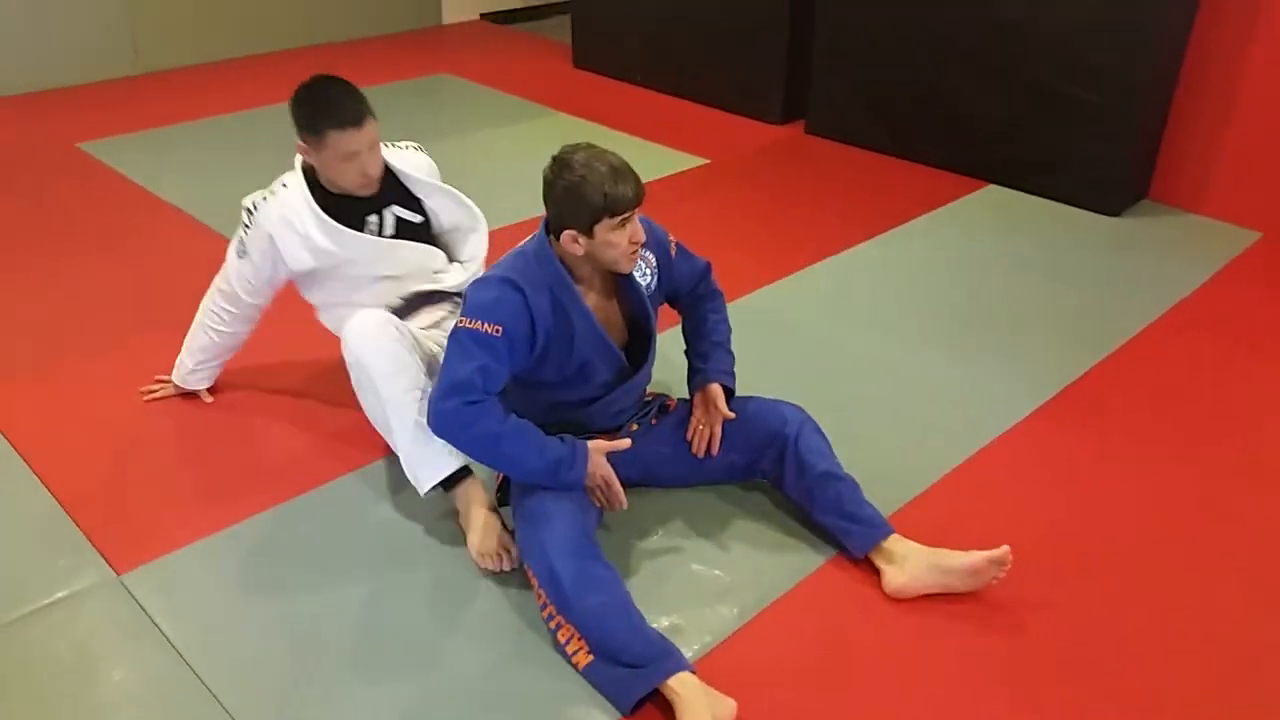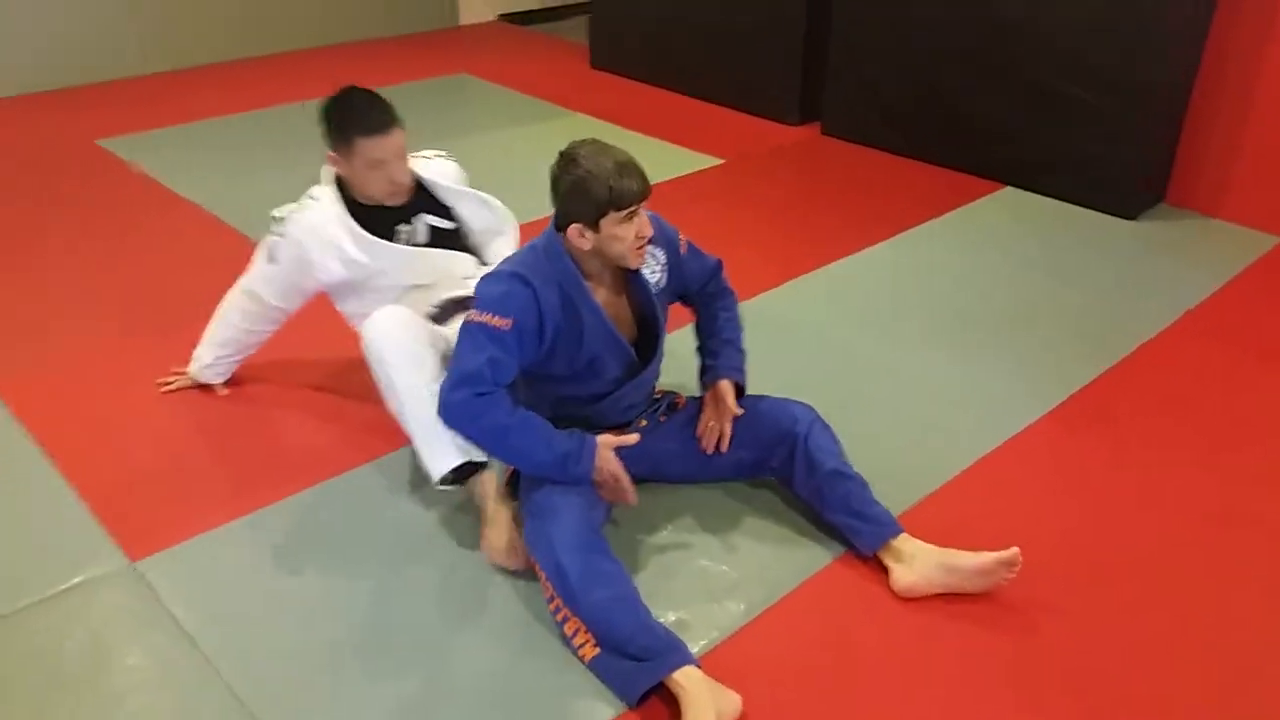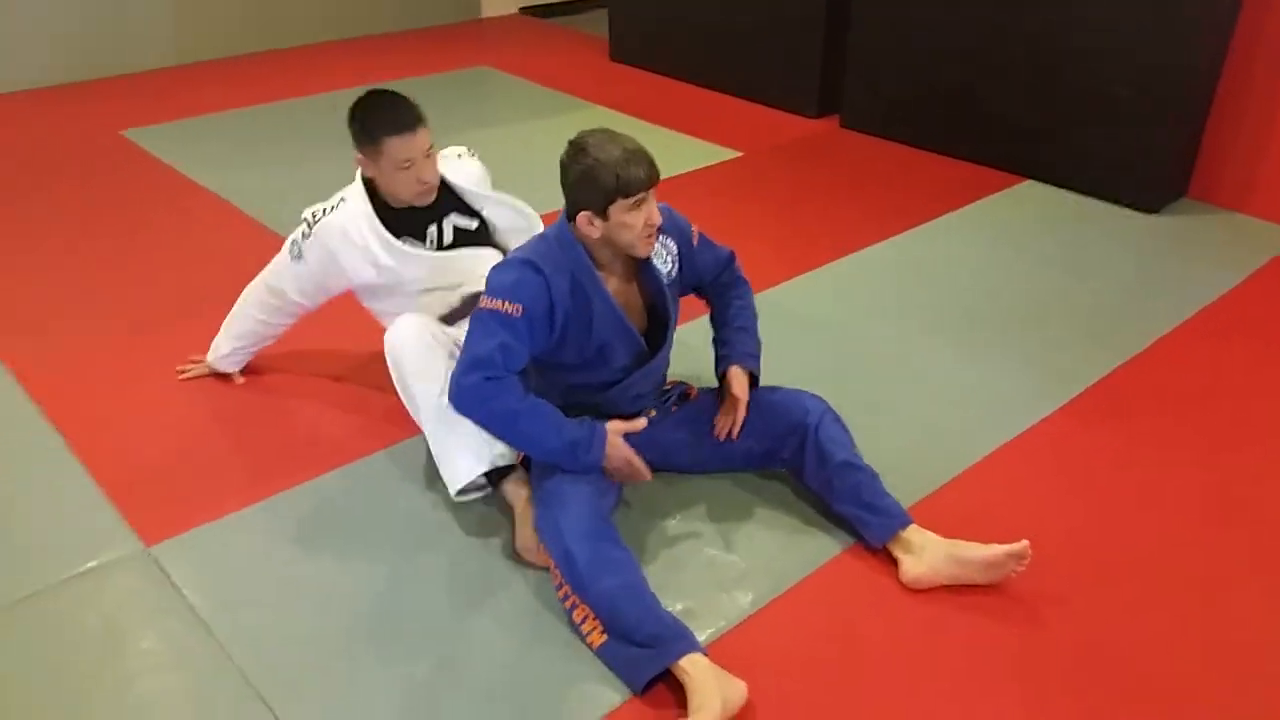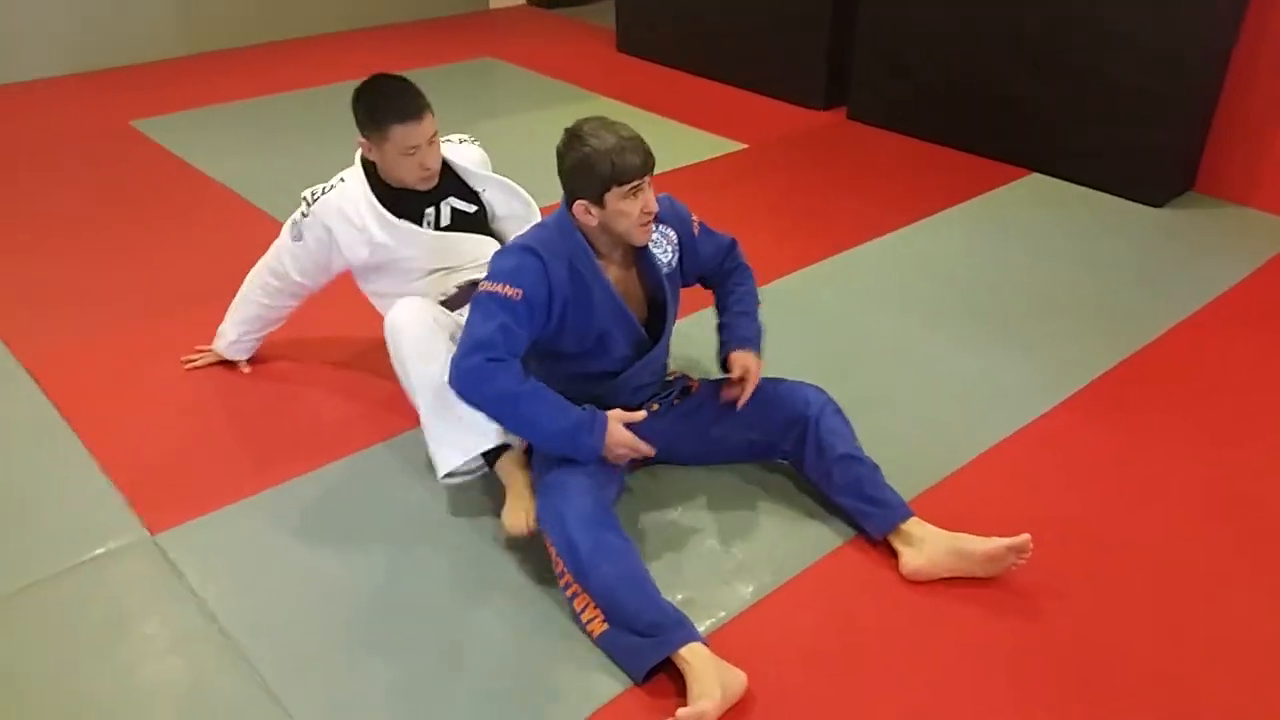
dt=0.1s
person 1, frame 1
left shoulder: (643, 247)
right shoulder: (509, 296)
left elbow: (701, 291)
right elbow: (456, 410)
left wrist: (713, 377)
right wrist: (568, 463)
left hip: (635, 425)
right hip: (558, 457)
left knee: (781, 426)
right knee: (556, 546)
left ankle: (895, 554)
person 1, frame 2
left shoulder: (653, 244)
right shoulder: (519, 290)
left elbow: (712, 290)
right elbow: (466, 401)
left wrist: (723, 375)
right wrist: (577, 458)
left hip: (644, 421)
right hip: (567, 453)
left knee: (790, 425)
right knee: (563, 538)
left ankle: (902, 553)
person 1, frame 3
left shoulder: (664, 233)
right shoulder: (531, 279)
left elbow: (725, 278)
right elbow: (476, 388)
left wrist: (739, 359)
right wrist: (588, 444)
left hip: (656, 410)
right hip: (577, 439)
left knee: (800, 415)
right knee: (572, 526)
left ankle: (911, 545)
person 1, frame 4
left shoulder: (664, 223)
right shoulder: (531, 265)
left elbow: (728, 266)
right elbow: (476, 371)
left wrist: (741, 343)
right wrist: (587, 433)
left hip: (657, 401)
right hip: (578, 430)
left knee: (802, 407)
right knee: (574, 515)
left ankle: (912, 537)
right ankle: (700, 667)
person 2, frame 1
left shoulder: (411, 164)
right shoulder: (279, 217)
left elbow: (466, 228)
right elbow: (235, 299)
right wrist: (192, 374)
right hip: (404, 349)
right knee: (369, 331)
right ankle: (468, 495)
person 2, frame 2
left shoulder: (439, 172)
right shoulder: (310, 227)
left elbow: (495, 231)
right elbow: (257, 303)
right wrist: (207, 368)
right hip: (430, 346)
right knee: (389, 328)
right ankle: (487, 490)
person 2, frame 3
left shoulder: (464, 171)
right shoulder: (338, 229)
left elbow: (523, 233)
right elbow: (276, 296)
right wrist: (226, 357)
right hip: (453, 345)
right knee: (410, 335)
right ankle: (514, 488)
person 2, frame 4
left shoulder: (465, 157)
right shoulder: (336, 208)
left elbow: (522, 222)
right elbow: (279, 279)
right wrist: (233, 344)
right hip: (452, 332)
right knee: (409, 318)
right ankle: (509, 469)
